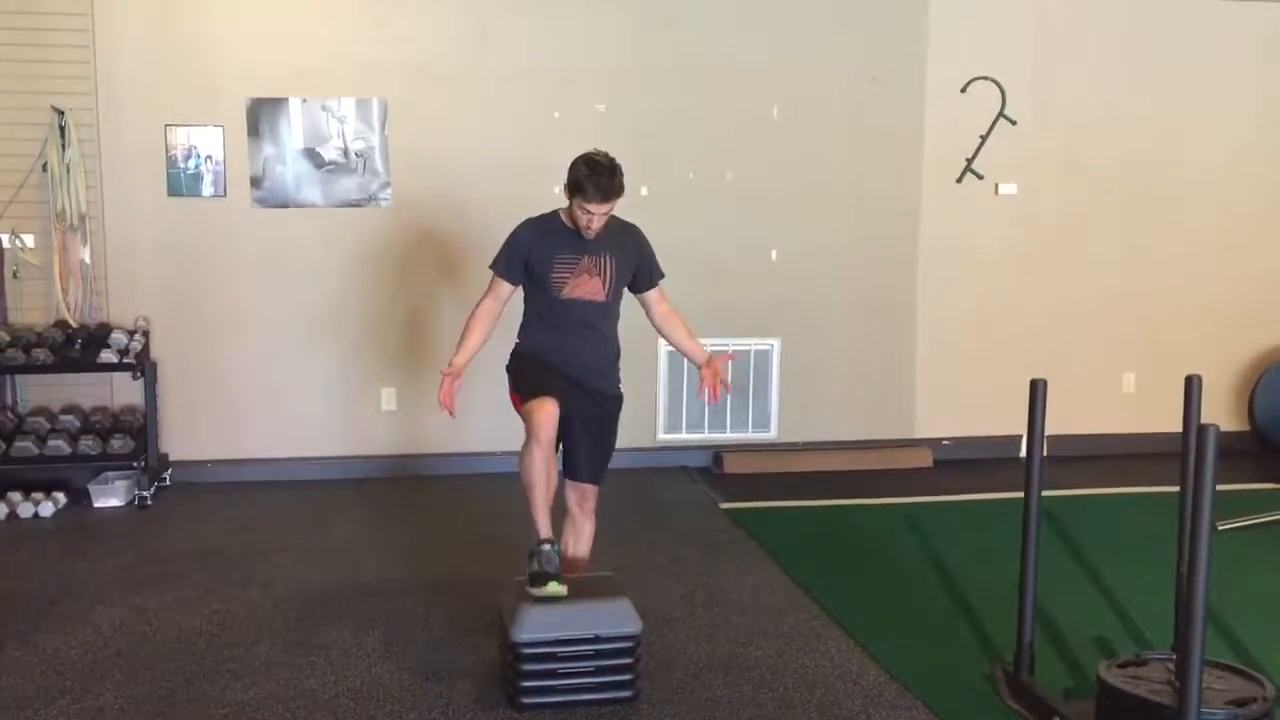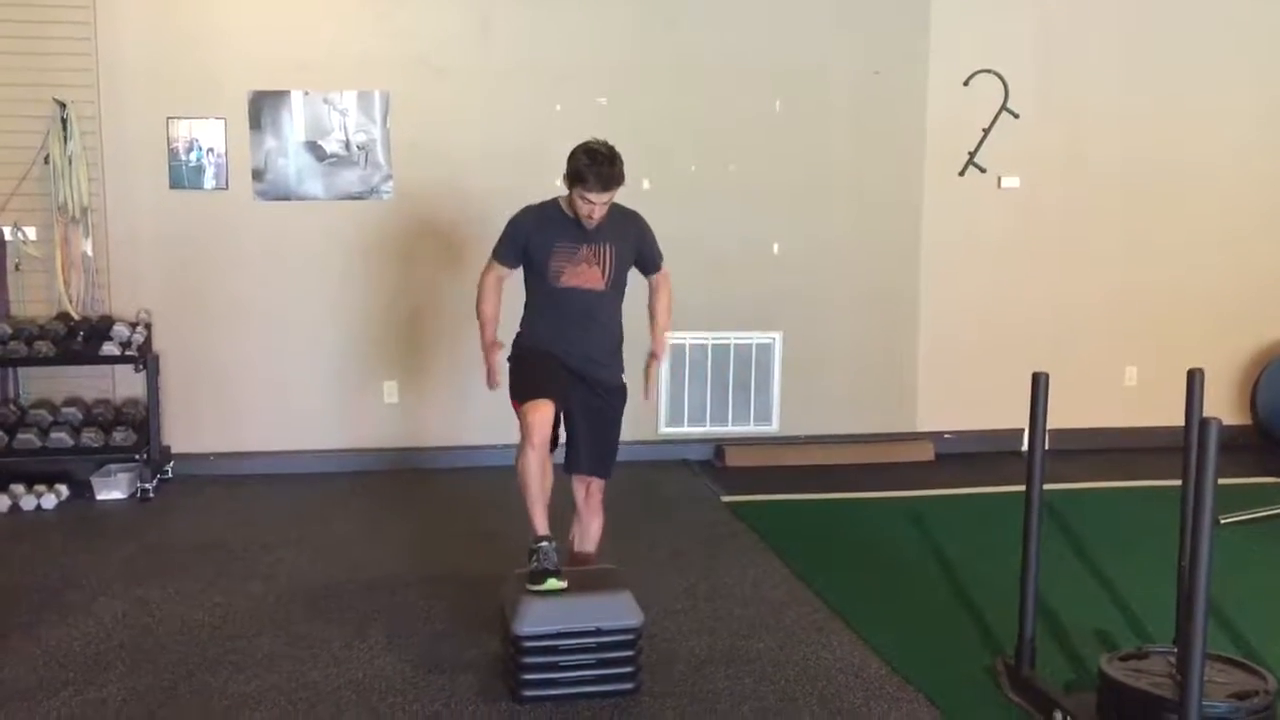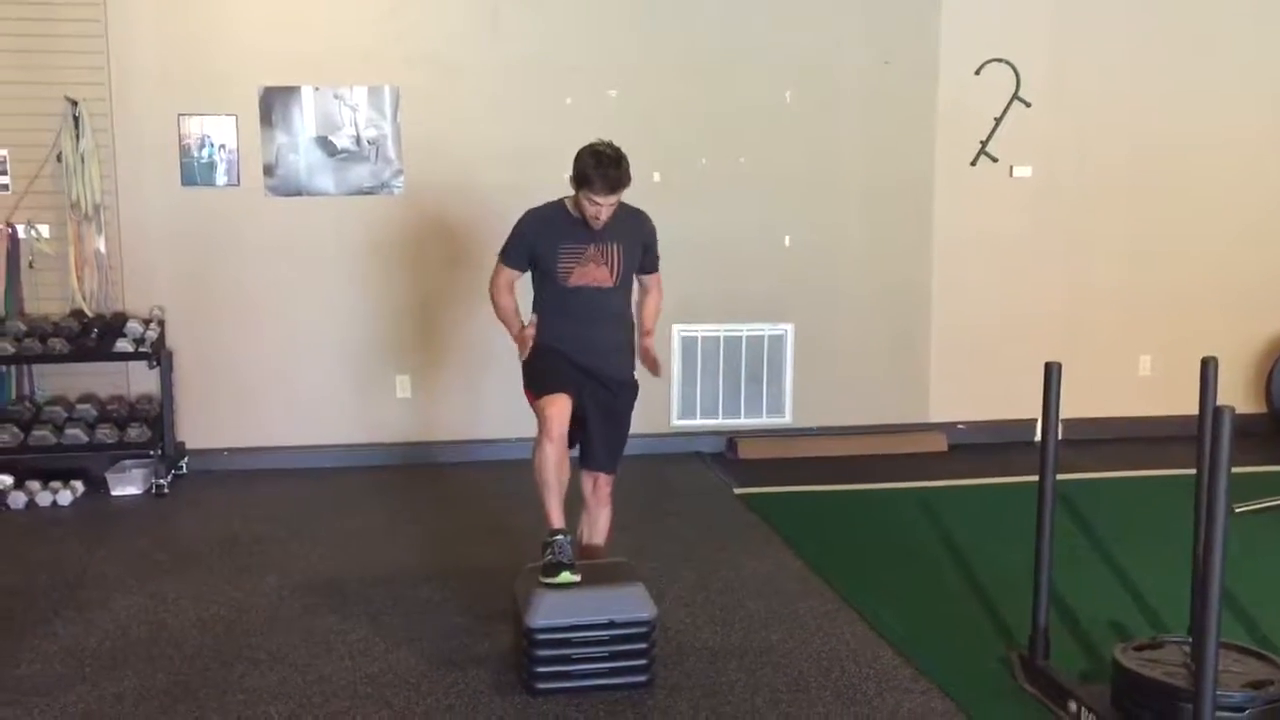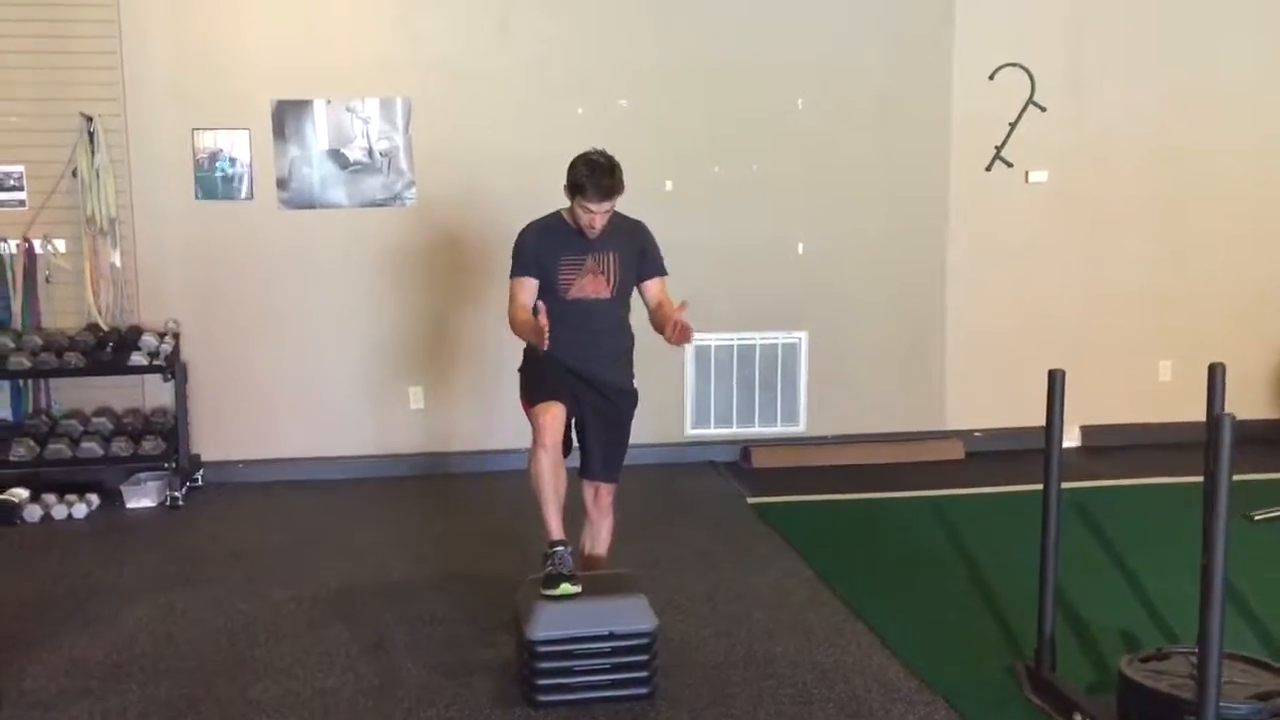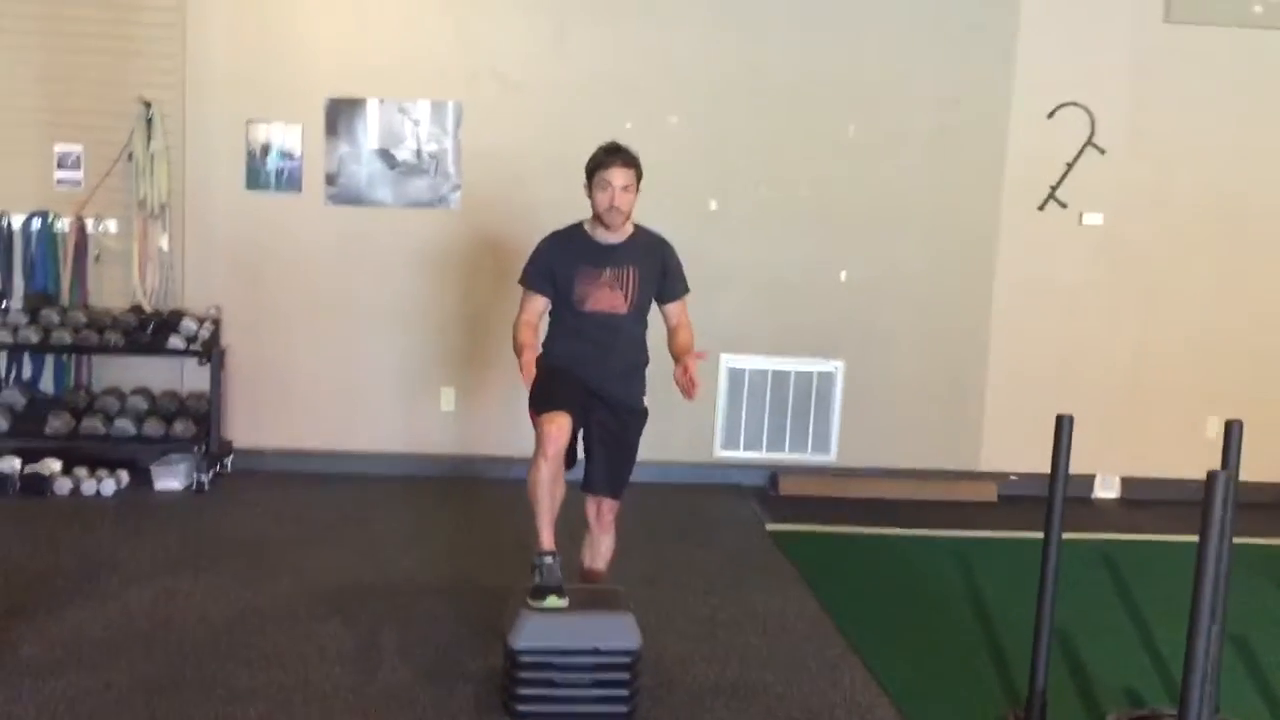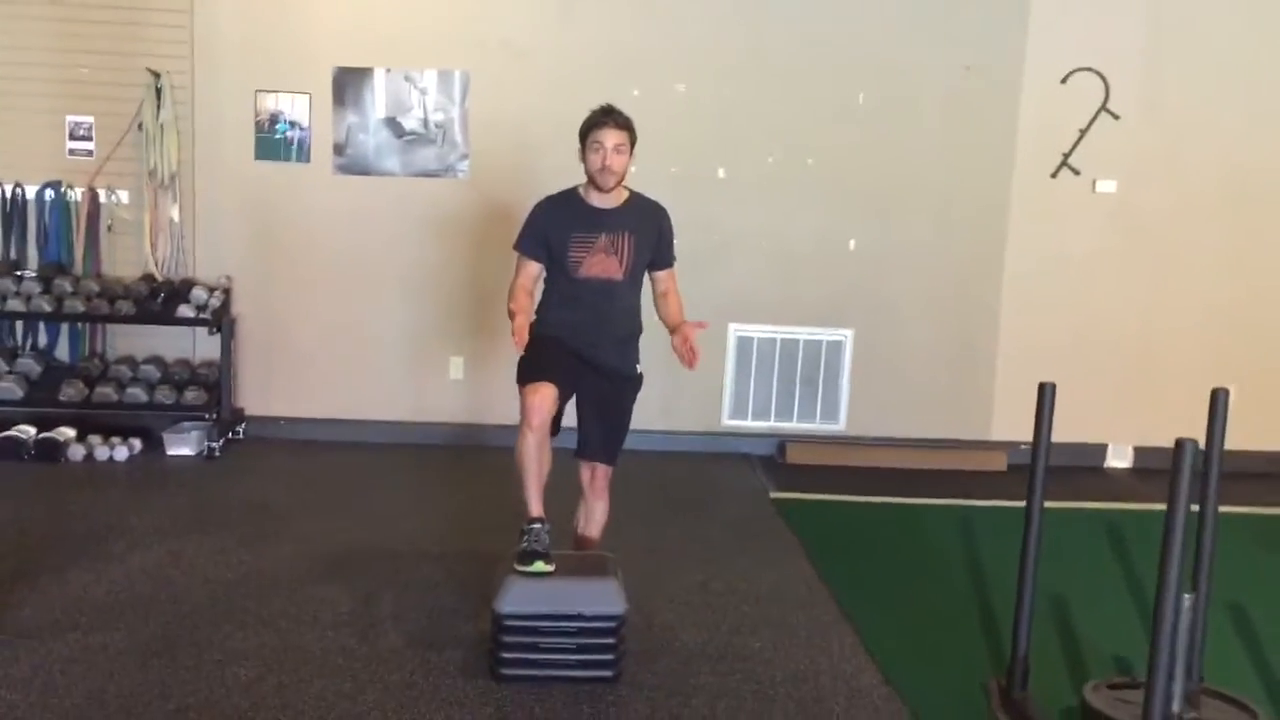
dt=0.4s
person 1, frame 1
left shoulder: (630, 241)
right shoulder: (532, 235)
left elbow: (659, 308)
right elbow: (492, 302)
left wrist: (703, 359)
right wrist: (457, 365)
left hip: (599, 381)
right hip: (539, 362)
left knee: (583, 498)
right knee: (544, 421)
left ankle: (571, 593)
right ankle: (544, 549)
person 1, frame 2
left shoulder: (631, 227)
right shoulder: (531, 222)
left elbow: (659, 282)
right elbow: (493, 277)
left wrist: (657, 347)
right wrist: (488, 340)
left hip: (602, 369)
right hip: (541, 354)
left knee: (590, 491)
right knee: (537, 427)
right ankle: (542, 546)
person 1, frame 3
left shoulder: (639, 226)
right shoulder: (538, 224)
left elbow: (651, 286)
right elbow: (501, 282)
left wrist: (645, 336)
right wrist: (519, 331)
left hip: (613, 366)
right hip: (553, 352)
left knee: (599, 484)
right knee: (556, 418)
right ankle: (556, 540)
person 1, frame 4
left shoulder: (635, 236)
right shoulder: (537, 238)
left elbow: (657, 302)
right elbow: (518, 310)
left wrist: (670, 321)
right wrist: (535, 330)
left hip: (612, 374)
right hip: (552, 363)
left knee: (601, 494)
right knee: (548, 425)
right ankle: (557, 551)
person 1, frame 5
left shoulder: (657, 252)
right shoulder: (556, 247)
left elbow: (678, 322)
right elbow: (529, 317)
left wrist: (683, 357)
right wrist: (526, 351)
left hip: (623, 390)
right hip: (563, 372)
left knee: (604, 509)
right knee: (553, 437)
right ankle: (546, 561)
person 1, frame 6
left shoulder: (652, 217)
right shoulder: (550, 212)
left elbow: (664, 289)
right elbow: (525, 282)
left wrist: (677, 327)
right wrist: (520, 316)
left hip: (616, 358)
right hip: (555, 340)
left knee: (597, 476)
right knee: (536, 408)
right ankle: (535, 529)
